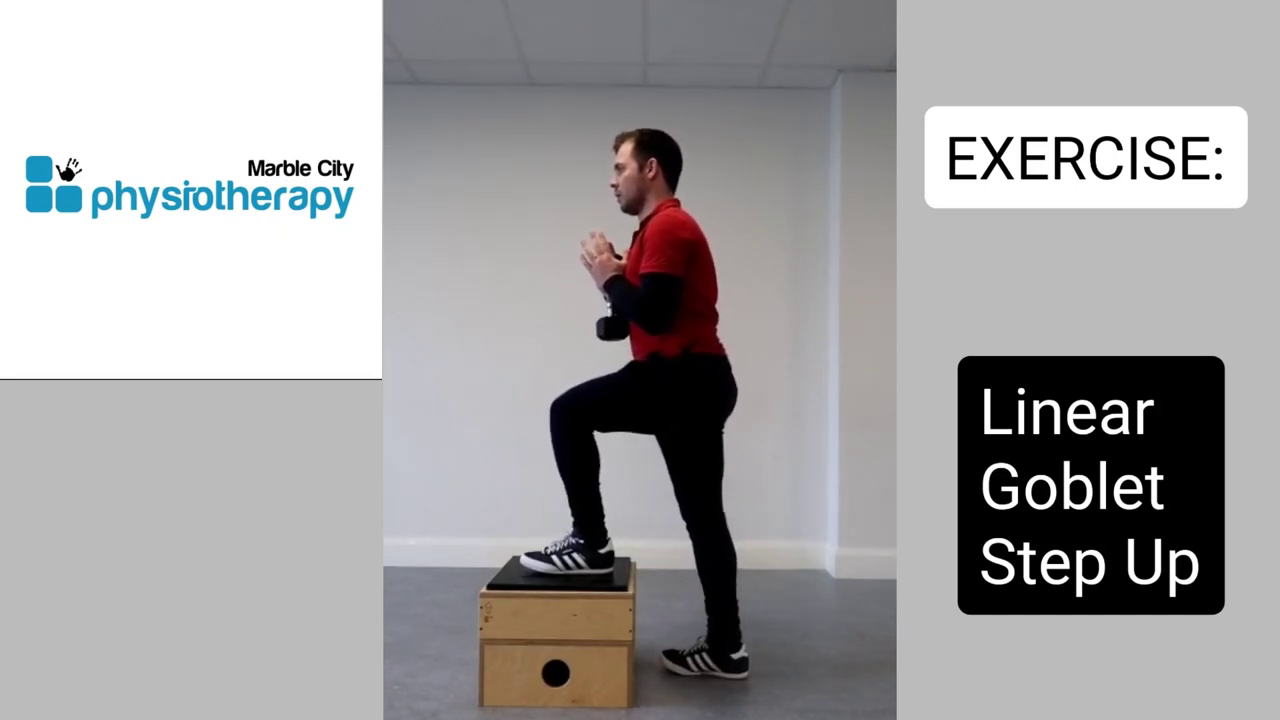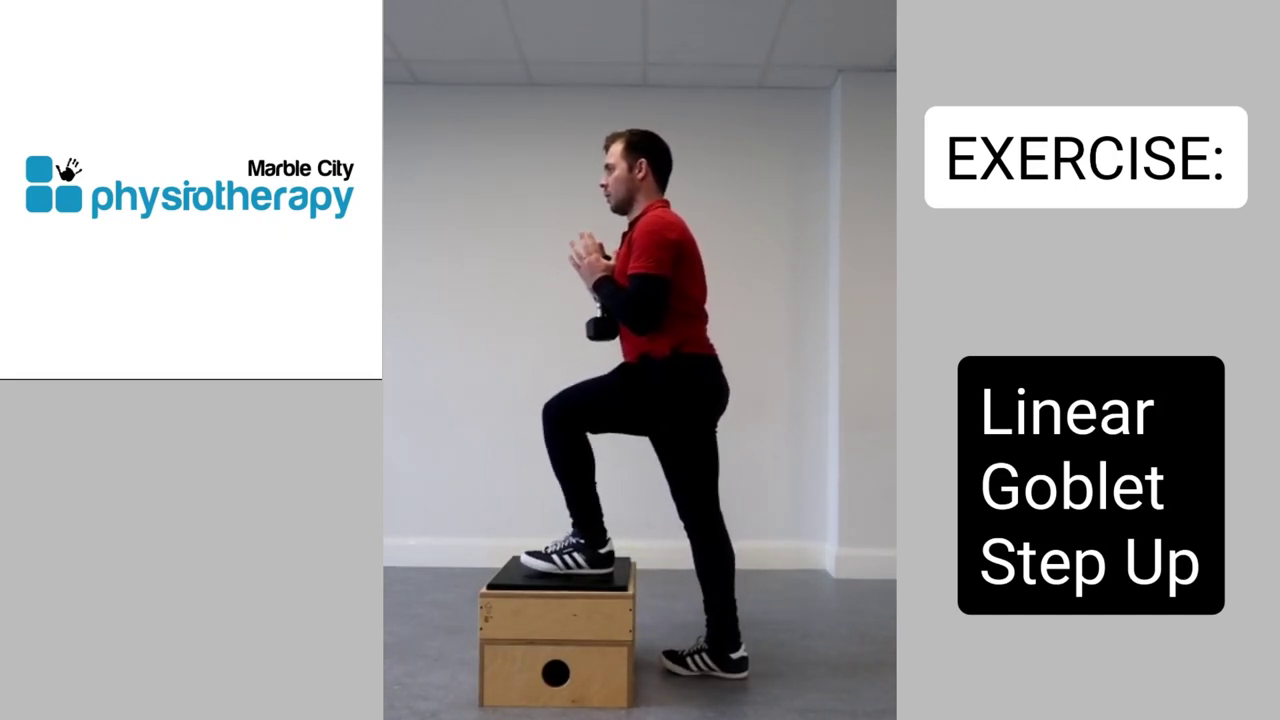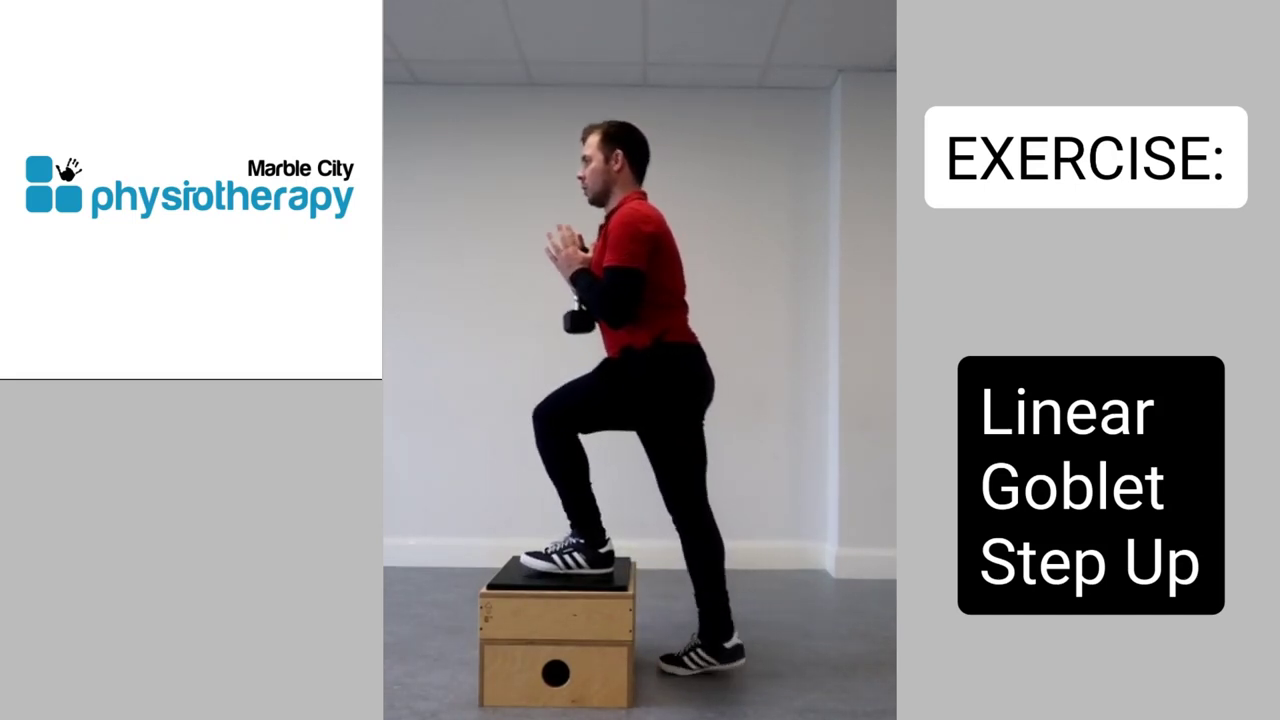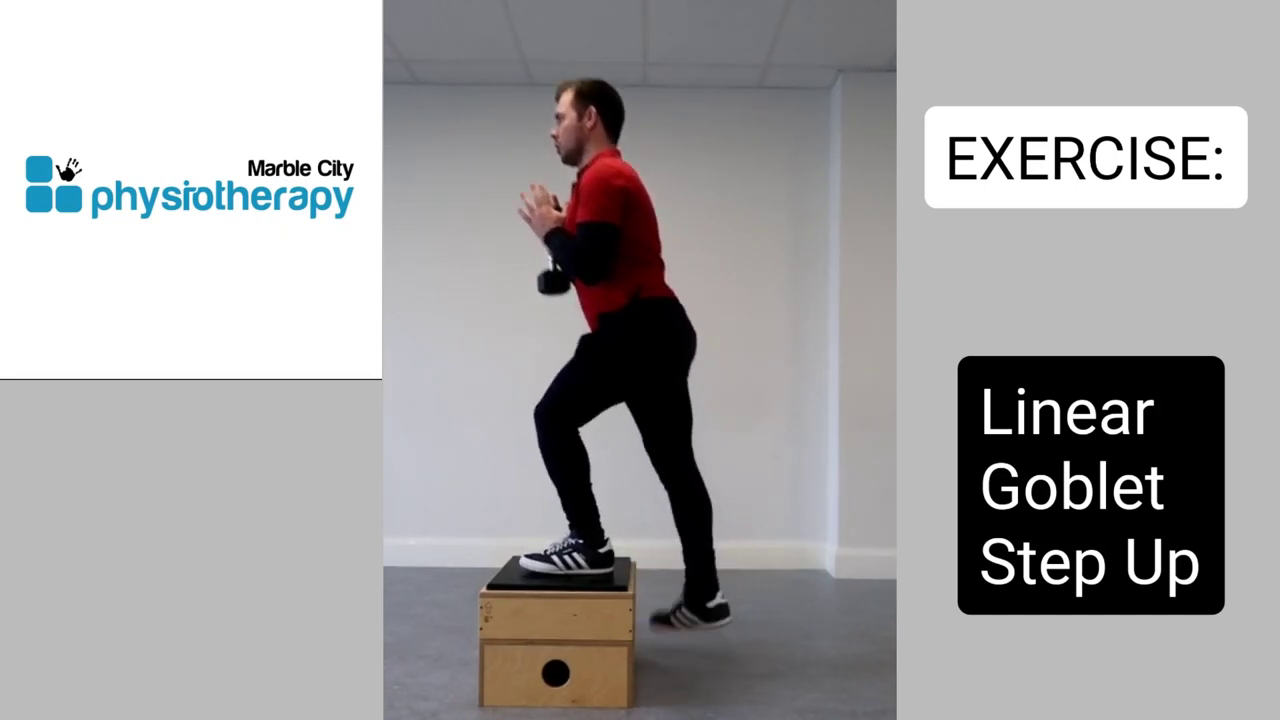
dt=0.2s
person 1, frame 1
left shoulder: (667, 226)
right shoulder: (661, 228)
left elbow: (653, 316)
left wrist: (607, 277)
right wrist: (617, 277)
left hip: (684, 380)
right hip: (693, 382)
left knee: (570, 413)
right knee: (703, 516)
left ankle: (590, 543)
right ankle: (725, 647)
person 1, frame 2
left shoulder: (656, 228)
right shoulder: (651, 229)
left elbow: (642, 317)
left wrist: (597, 277)
right wrist: (608, 278)
left hip: (675, 380)
right hip: (687, 382)
left knee: (563, 415)
right knee: (700, 515)
left ankle: (590, 543)
right ankle: (724, 646)
person 1, frame 3
left shoulder: (630, 220)
right shoulder: (630, 219)
left elbow: (617, 309)
left wrist: (574, 269)
right wrist: (585, 270)
left hip: (658, 371)
right hip: (674, 373)
left knee: (552, 418)
right knee: (688, 508)
left ankle: (588, 543)
right ankle: (716, 637)
person 1, frame 4
left shoulder: (602, 177)
right shoulder: (607, 177)
left elbow: (591, 267)
left wrist: (548, 230)
right wrist: (559, 229)
left hip: (640, 331)
right hip: (657, 331)
left knee: (553, 417)
right knee: (676, 466)
left ankle: (588, 545)
right ankle: (702, 595)
